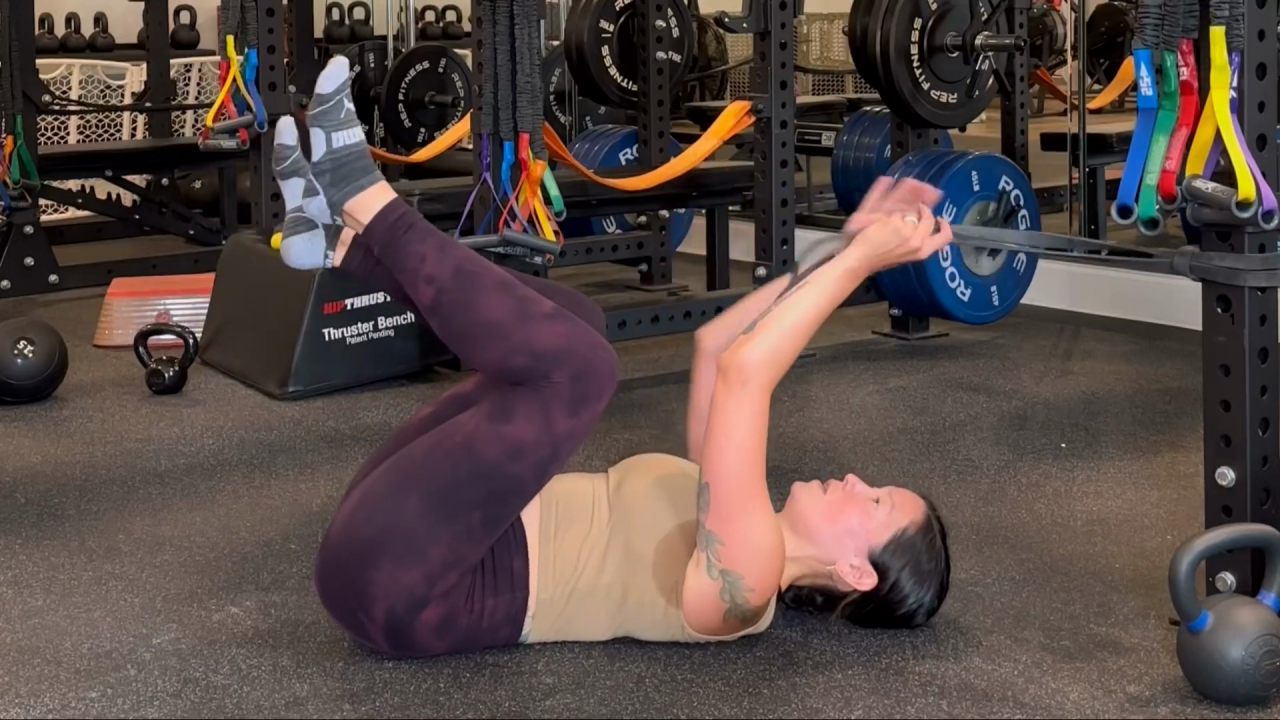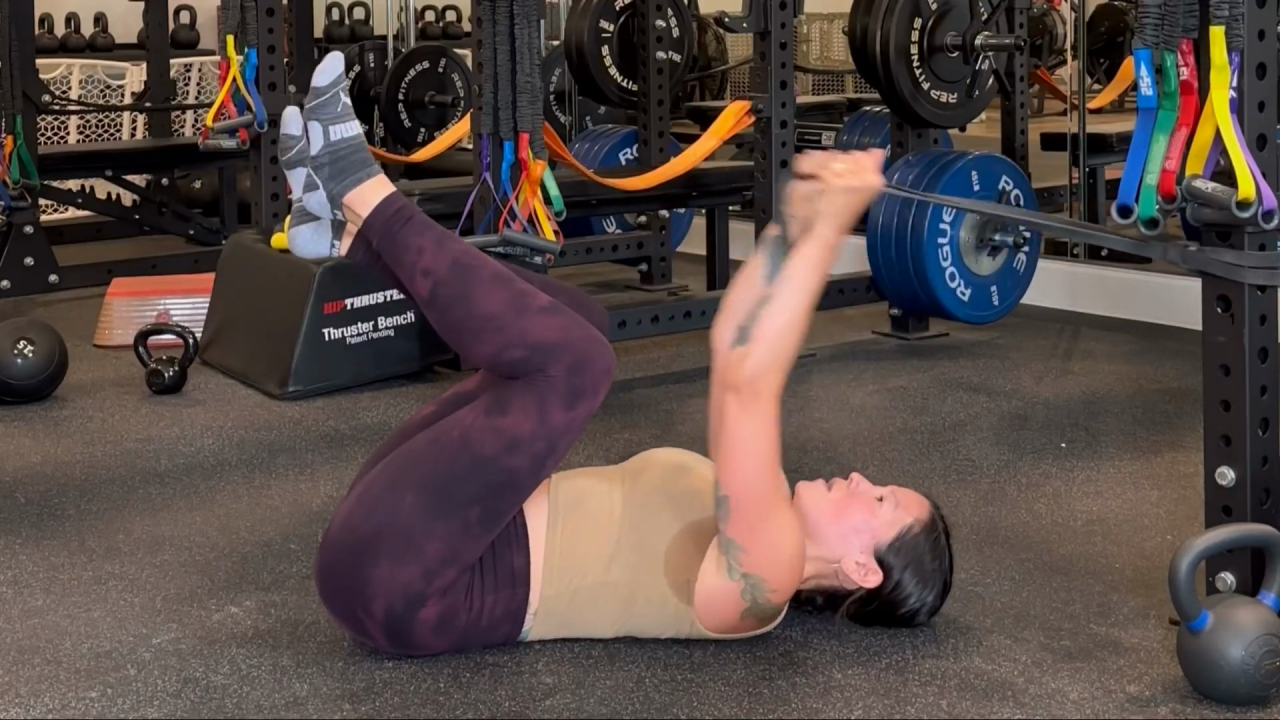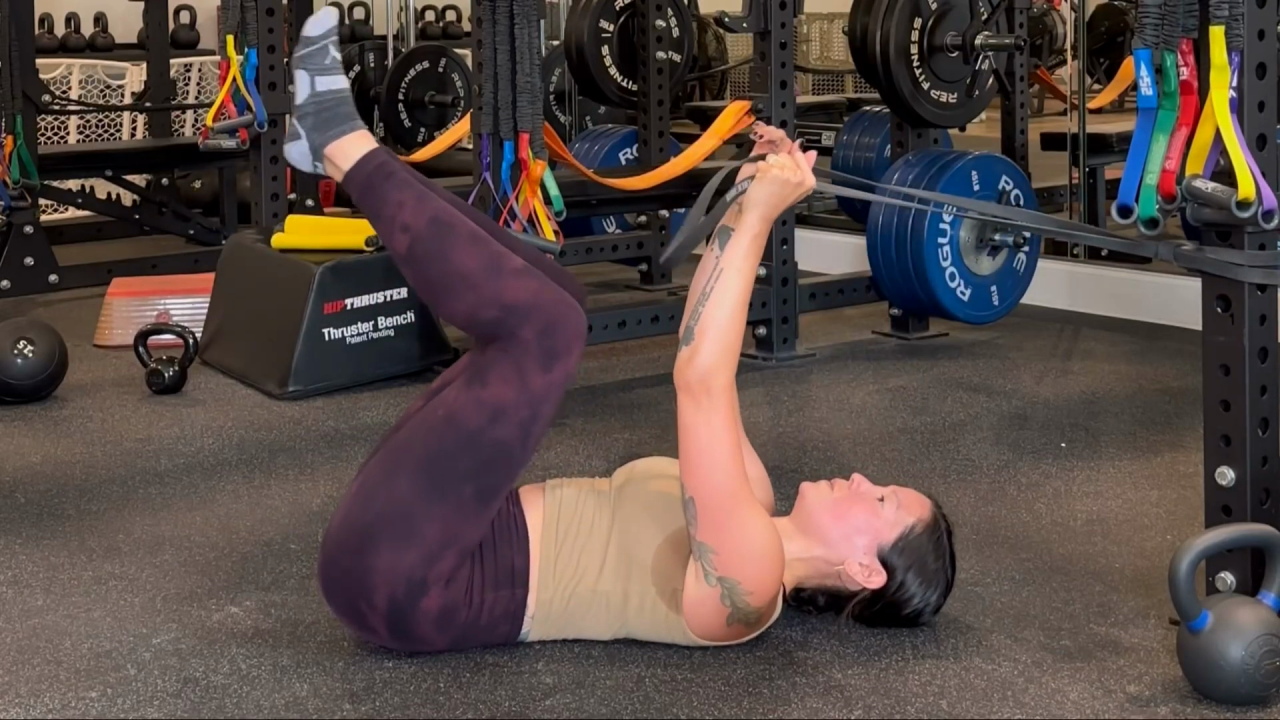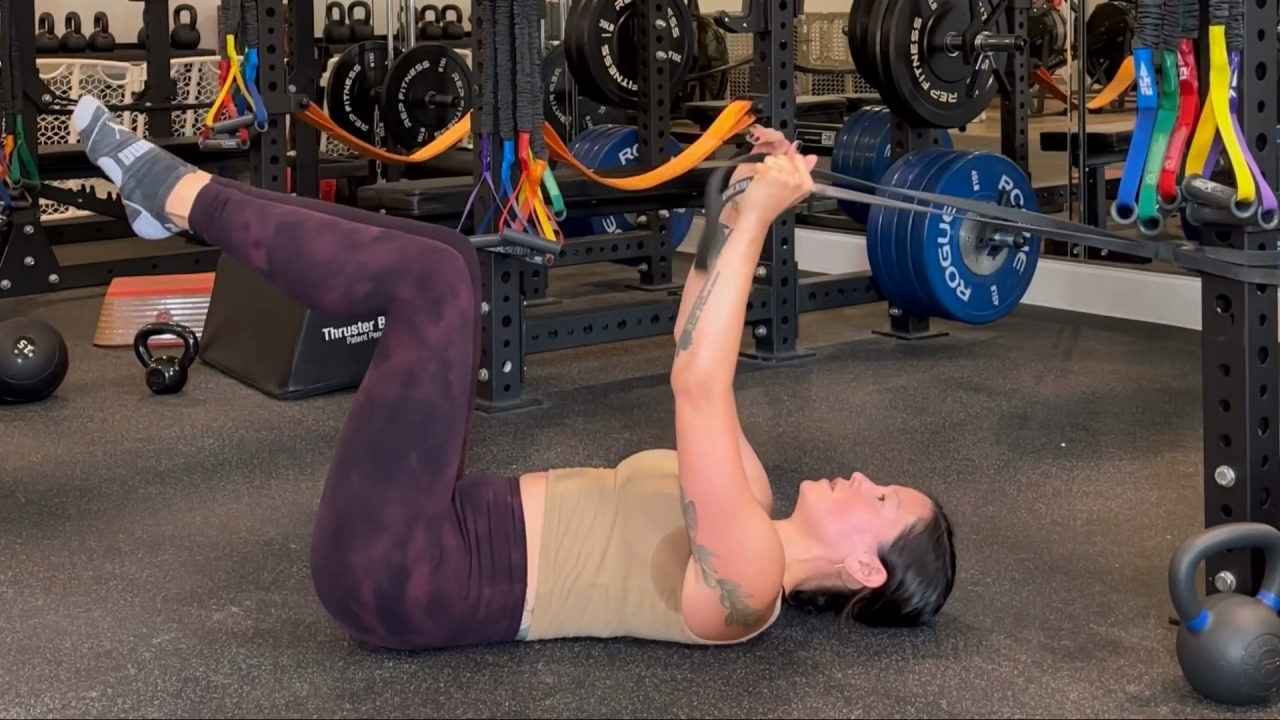
dt=1s
person 1, frame 1
left shoulder: (744, 580)
right shoulder: (746, 530)
left elbow: (742, 373)
right elbow: (716, 343)
left wrist: (859, 259)
right wrist: (845, 252)
left hip: (393, 576)
right hip: (405, 528)
left knee: (576, 362)
right knee: (567, 324)
left ankle: (363, 201)
right ankle: (337, 240)
person 1, frame 2
left shoulder: (758, 582)
right shoulder: (755, 520)
left elbow: (746, 385)
right elbow: (734, 348)
left wrist: (826, 233)
right wrist: (798, 222)
left hip: (394, 574)
right hip: (416, 529)
left knee: (572, 354)
right knee: (570, 320)
left ankle: (364, 194)
right ankle: (349, 227)
person 1, frame 3
left shoulder: (746, 581)
right shoulder: (750, 515)
left elbow: (701, 383)
right elbow: (703, 353)
left wrist: (757, 220)
right wrist: (744, 204)
left hip: (394, 571)
right hip: (428, 531)
left knee: (542, 322)
right knee: (547, 305)
left ankle: (349, 149)
right ankle: (345, 148)
person 1, frame 4
left shoulder: (745, 584)
right shoulder: (748, 513)
left elbow: (698, 390)
right elbow: (700, 357)
left wrist: (756, 219)
right wrist: (741, 207)
left hip: (395, 576)
right hip: (442, 531)
left knee: (428, 278)
right knee: (440, 259)
left ankle: (184, 197)
right ankle: (185, 188)
